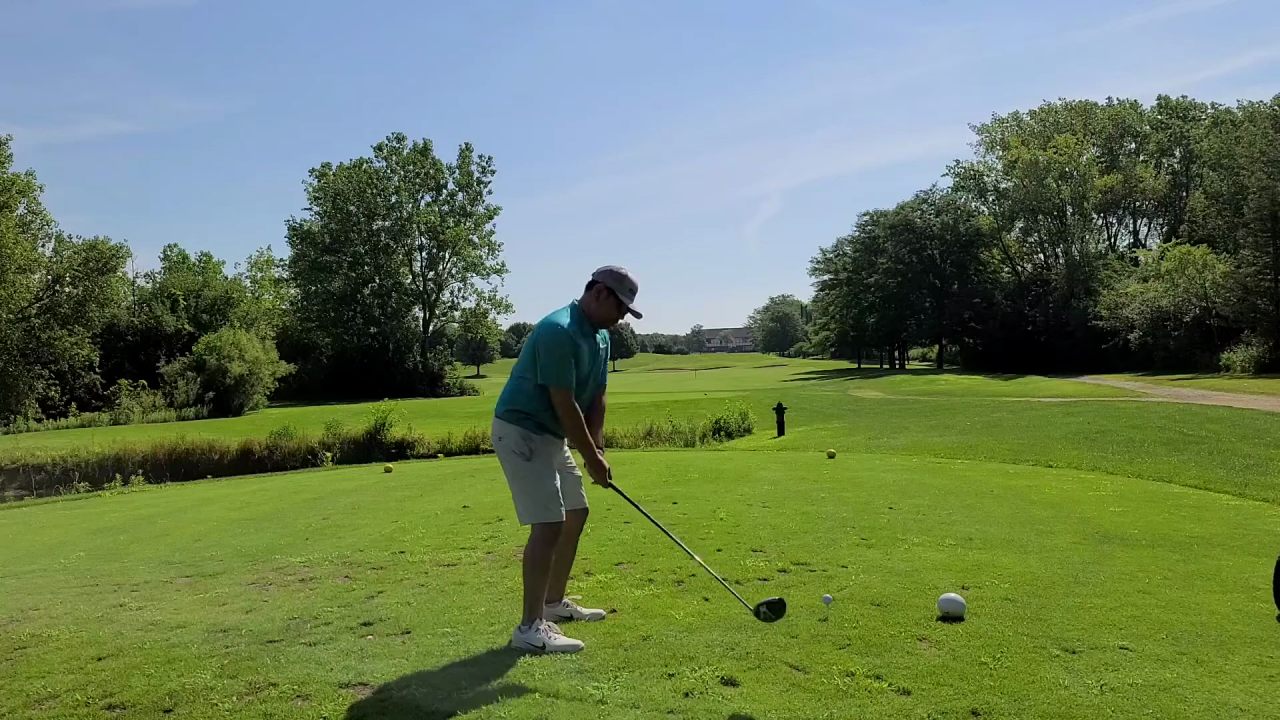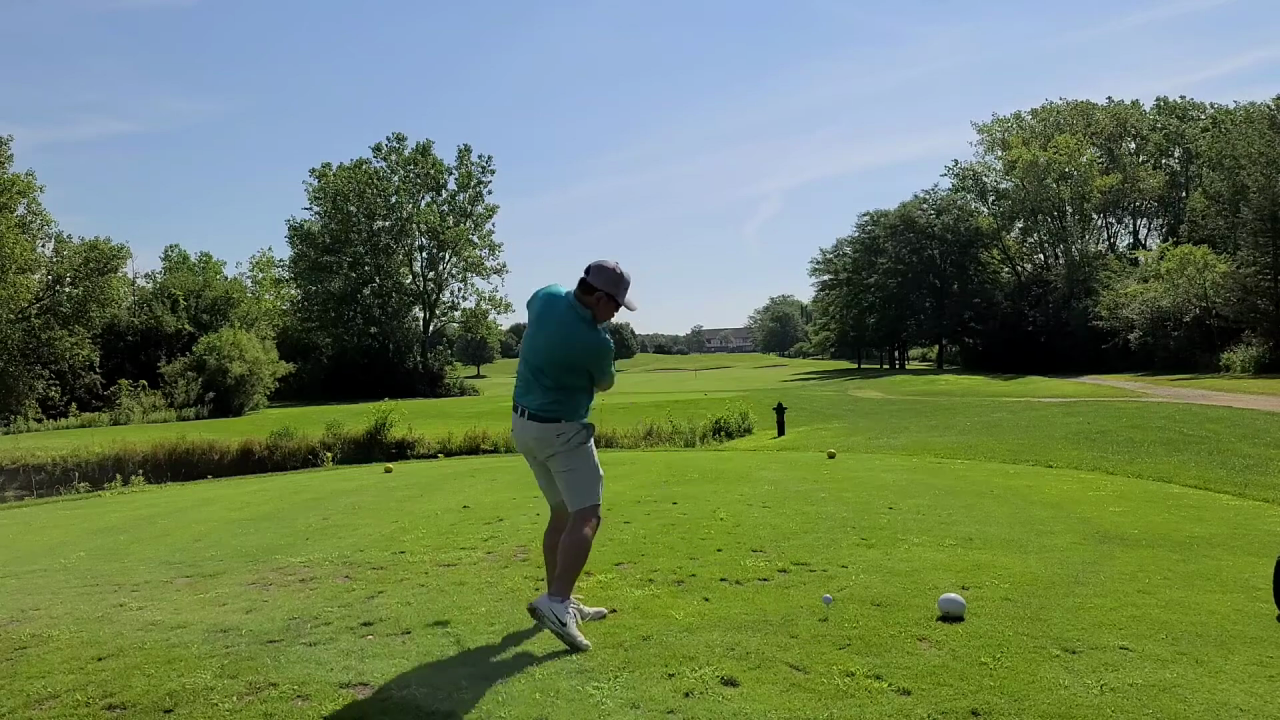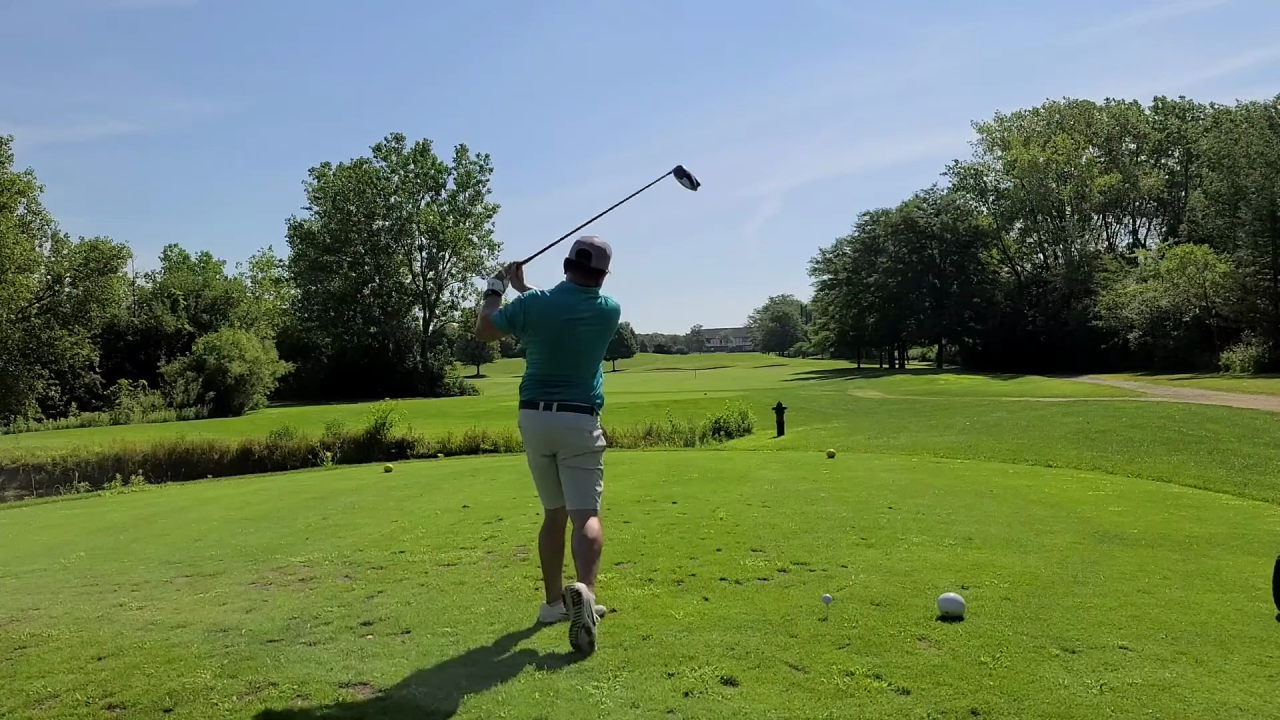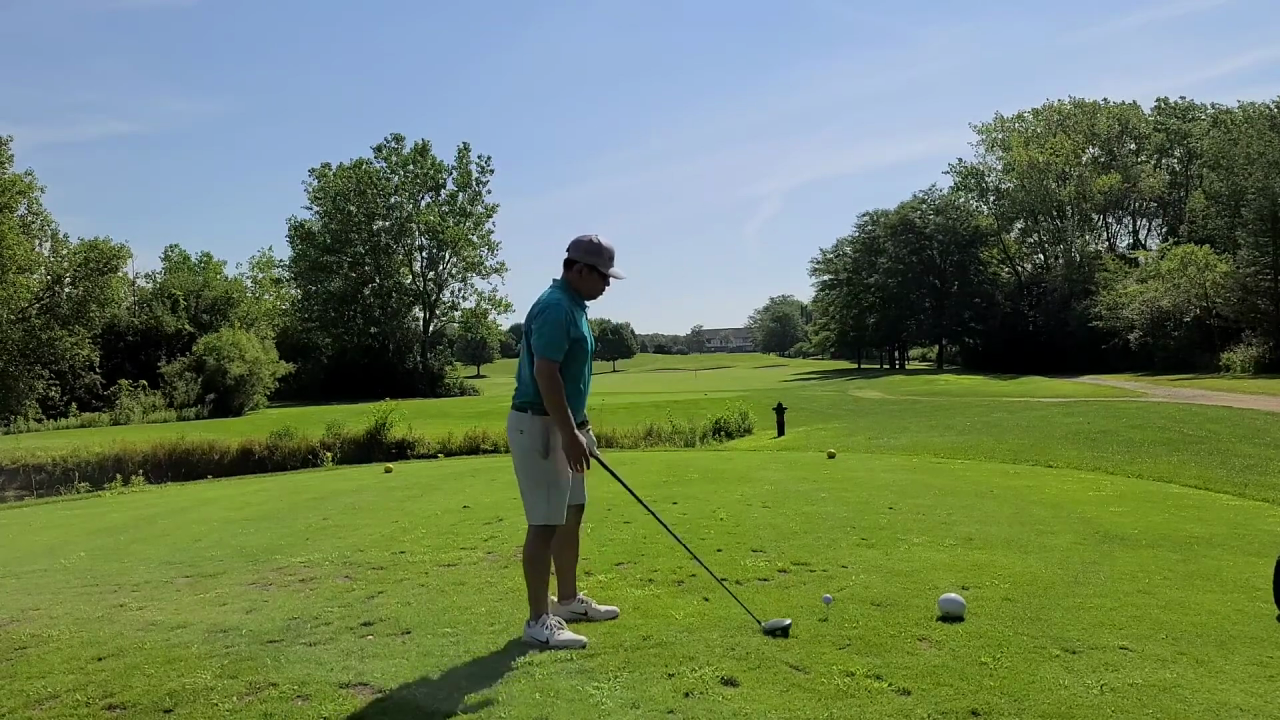
dt=1s
person 1, frame 1
left shoulder: (602, 340)
right shoulder: (556, 328)
left elbow: (596, 397)
right elbow: (562, 402)
left wrist: (597, 447)
right wrist: (590, 454)
left hip: (552, 436)
right hip: (521, 433)
left knee: (574, 516)
right knee: (548, 523)
left ankle: (554, 602)
right ankle: (531, 627)
person 1, frame 2
left shoulder: (543, 298)
right shoulder: (598, 341)
right elbow: (604, 385)
left hip: (525, 424)
right hip: (561, 430)
left knee: (564, 511)
right knee: (587, 516)
left ankle: (557, 599)
right ankle: (555, 600)
person 1, frame 3
left shoulder: (533, 303)
right shoulder: (609, 311)
left elbow: (483, 332)
left wrist: (495, 291)
right wrist: (521, 284)
left hip: (533, 418)
right hip: (578, 422)
left knee: (555, 512)
right knee: (585, 515)
left ankle: (554, 601)
right ankle: (582, 591)
person 1, frame 4
left shoulder: (574, 307)
right shoulder: (555, 307)
right elbow: (545, 374)
left wrist: (581, 425)
right wrist: (571, 434)
left hip: (558, 426)
right hip: (538, 425)
left knee: (571, 515)
right knee: (544, 524)
left ankle: (569, 600)
right ankle: (539, 621)
